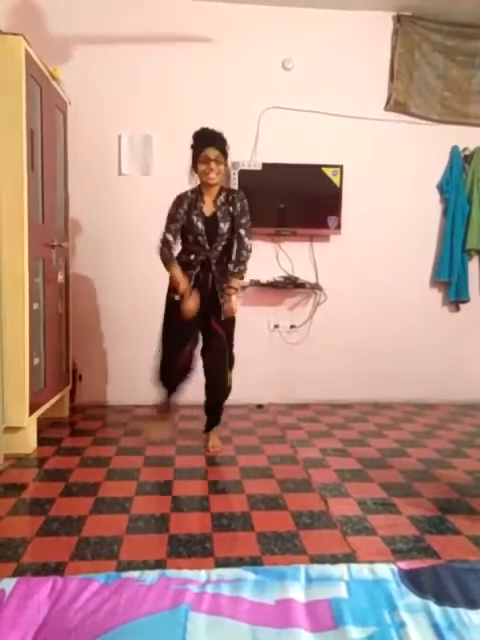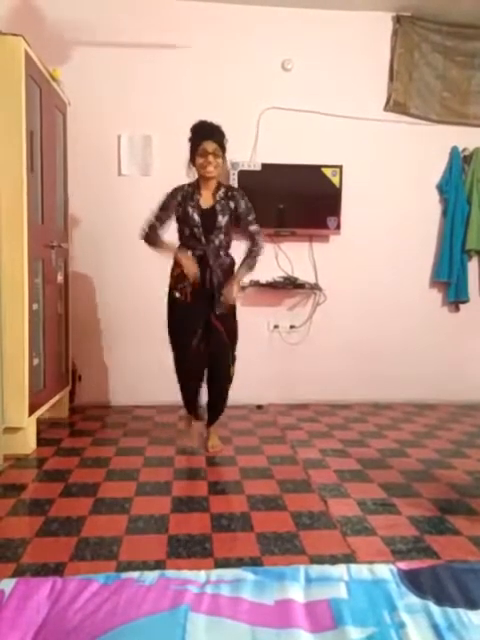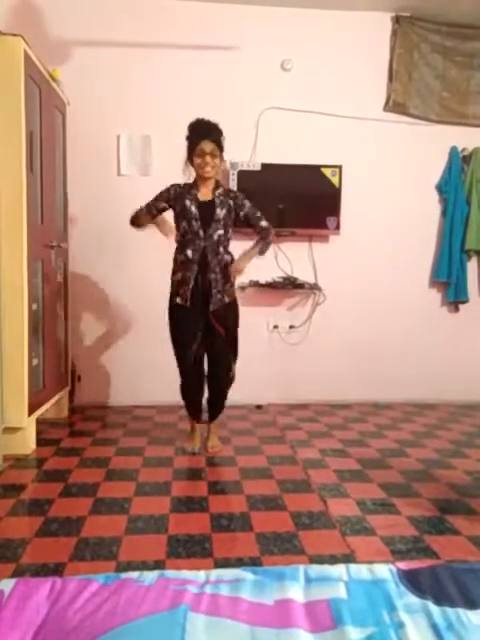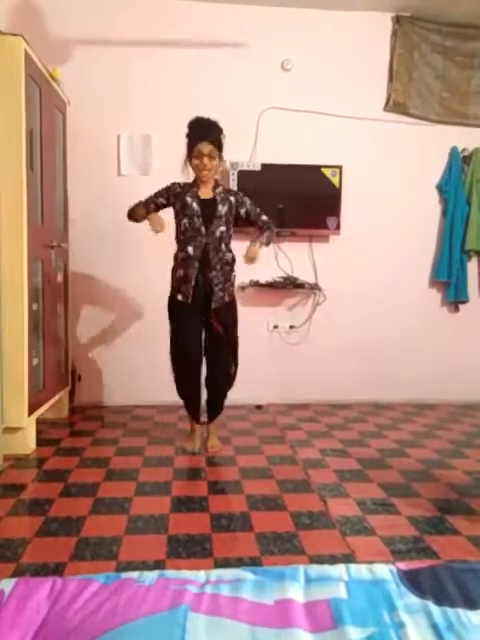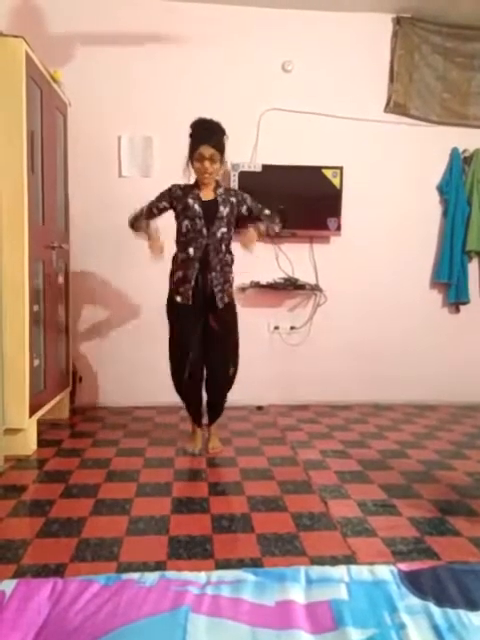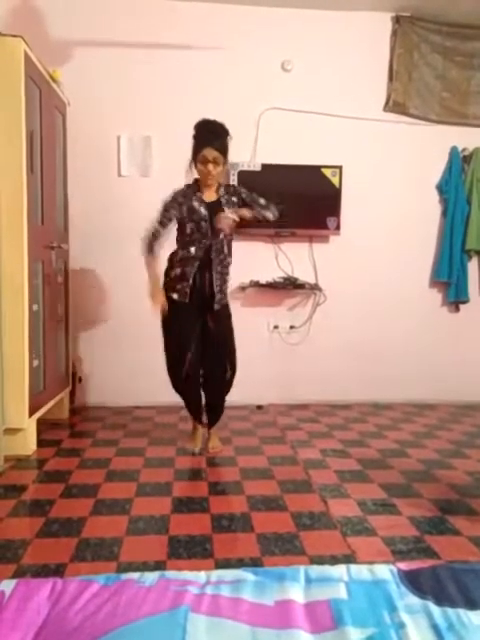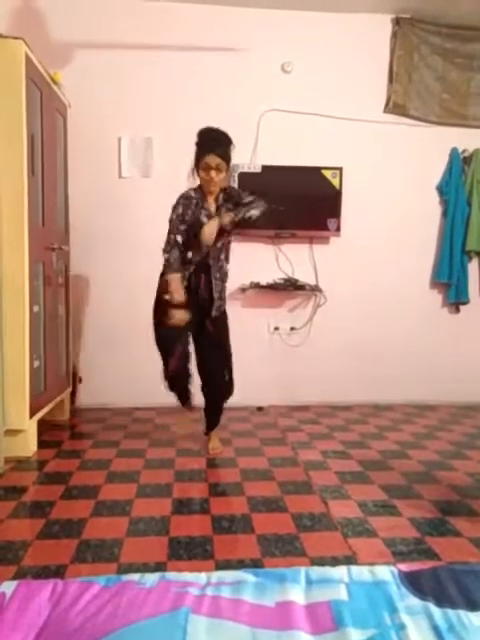
dt=0.1s
person 1, frame 1
left shoulder: (236, 200)
right shoulder: (183, 202)
left elbow: (244, 248)
right elbow: (166, 249)
left wrist: (233, 290)
right wrist: (185, 289)
left hip: (219, 291)
right hip: (185, 289)
left knee: (219, 365)
right knee: (176, 361)
left ankle: (212, 429)
right ankle: (166, 407)
person 1, frame 2
left shoulder: (235, 198)
right shoulder: (180, 195)
left elbow: (255, 242)
right elbow: (150, 232)
left wrist: (237, 279)
right wrist: (178, 253)
left hip: (219, 288)
right hip: (185, 287)
left knee: (221, 362)
right knee: (189, 360)
left ankle: (212, 427)
right ankle: (192, 416)
person 1, frame 3
left shoulder: (233, 199)
right shoulder: (177, 194)
left elbow: (266, 231)
right elbow: (136, 218)
left wrist: (248, 255)
right wrist: (155, 219)
left hip: (221, 291)
right hip: (185, 290)
left knee: (222, 361)
right knee: (189, 361)
left ankle: (213, 426)
right ankle: (195, 424)
person 1, frame 4
left shoulder: (233, 198)
right shoulder: (177, 193)
left elbow: (267, 225)
right elbow: (134, 212)
left wrist: (257, 243)
right wrist: (150, 213)
left hip: (221, 290)
right hip: (185, 288)
left knee: (222, 363)
right knee: (186, 362)
left ankle: (212, 426)
right ankle: (194, 424)
person 1, frame 5
left shoulder: (234, 198)
right shoulder: (178, 194)
left elbow: (273, 222)
right elbow: (137, 219)
left wrist: (255, 227)
right wrist: (149, 231)
left hip: (219, 291)
right hip: (184, 290)
left knee: (222, 364)
right knee: (187, 364)
left ankle: (212, 427)
right ankle: (196, 425)
person 1, frame 6
left shoulder: (233, 194)
right shoulder: (183, 197)
left elbow: (270, 212)
right elbow: (154, 237)
left wrist: (238, 213)
right wrist: (155, 283)
left hip: (215, 291)
right hip: (181, 288)
left knee: (221, 365)
right knee: (184, 363)
left ankle: (212, 428)
right ankle: (197, 422)
person 1, frame 7
left shoulder: (232, 196)
right shoulder: (187, 201)
left elbow: (257, 206)
right elbow: (172, 252)
left wrist: (219, 221)
right wrist: (176, 302)
left hip: (211, 296)
right hip: (177, 292)
left knee: (218, 371)
right knee: (175, 364)
left ankle: (212, 431)
right ankle: (186, 406)
